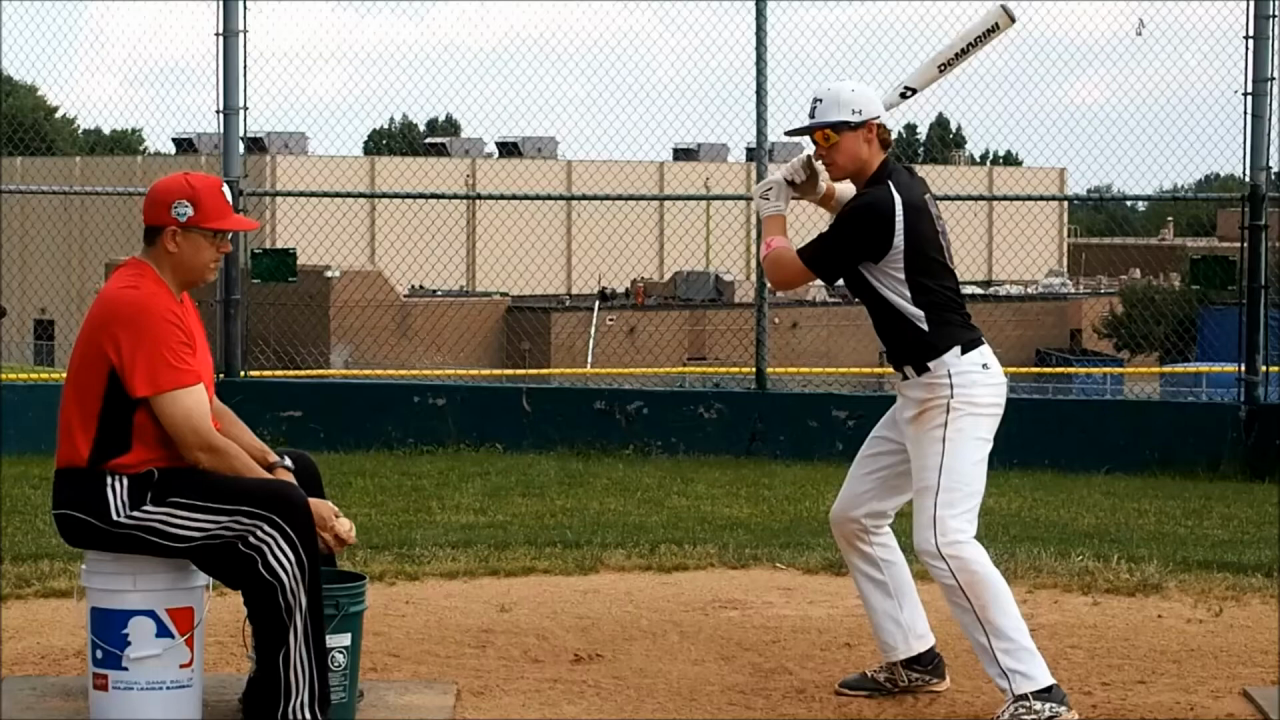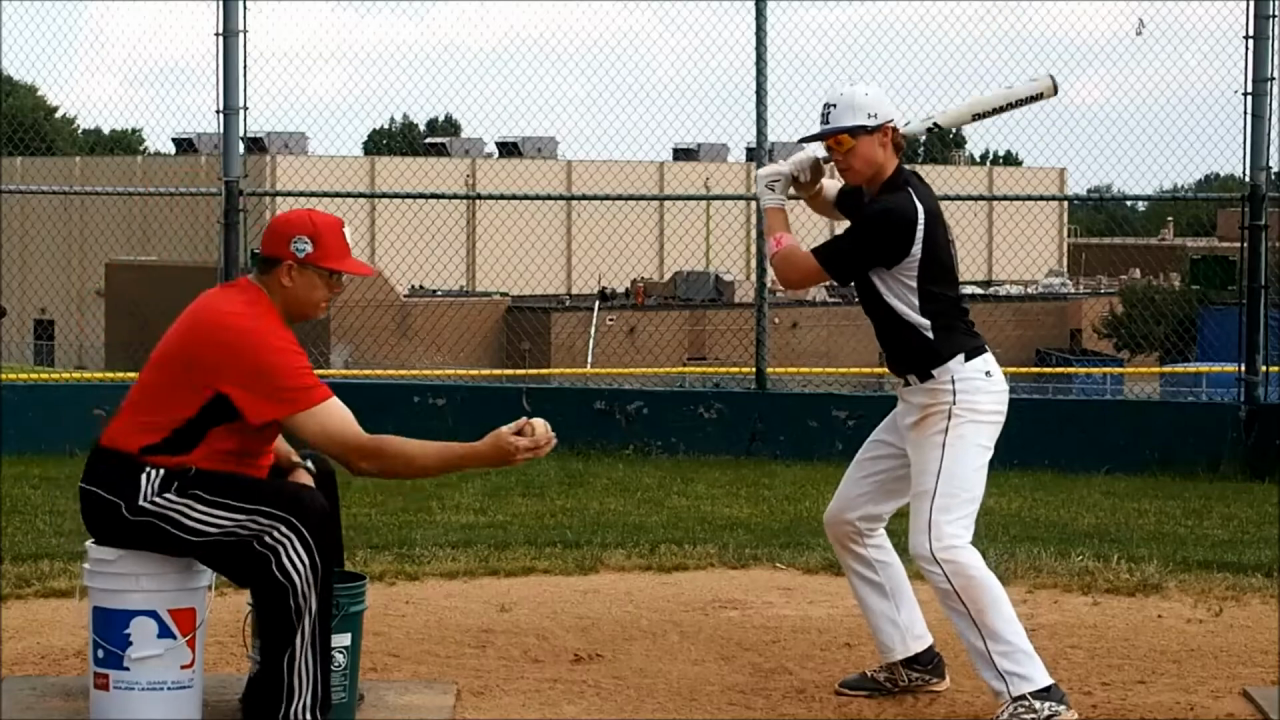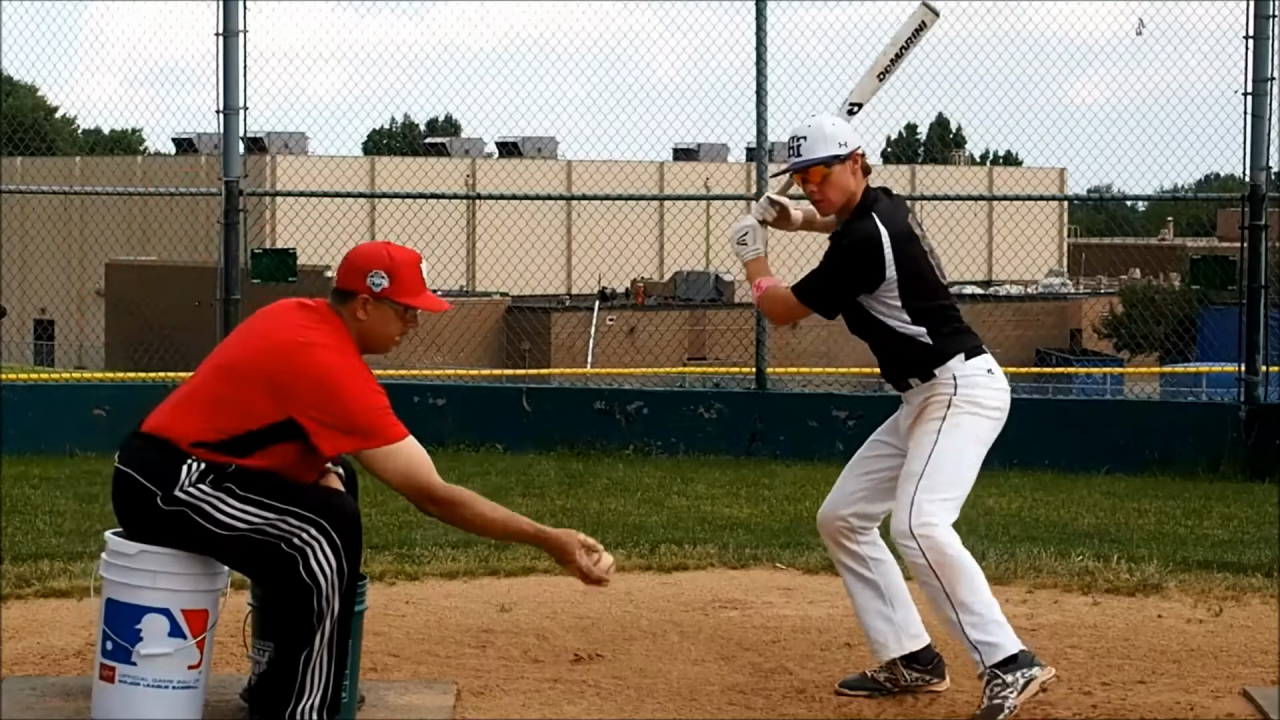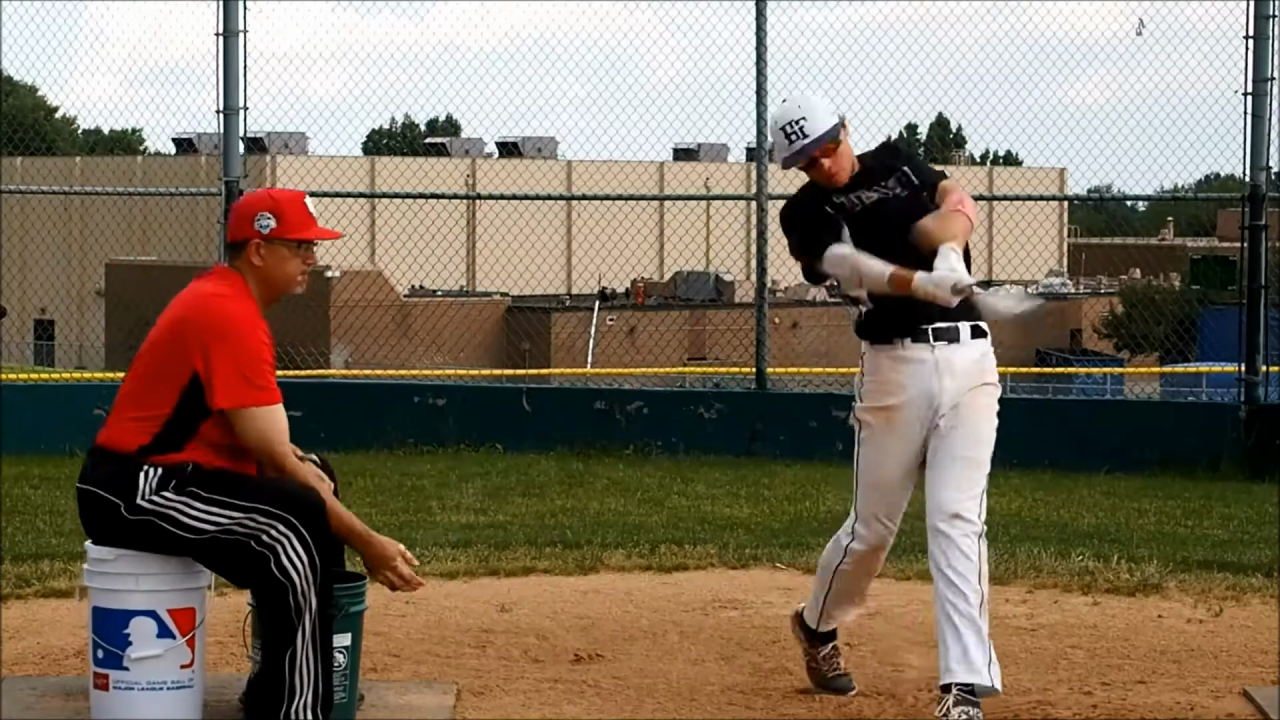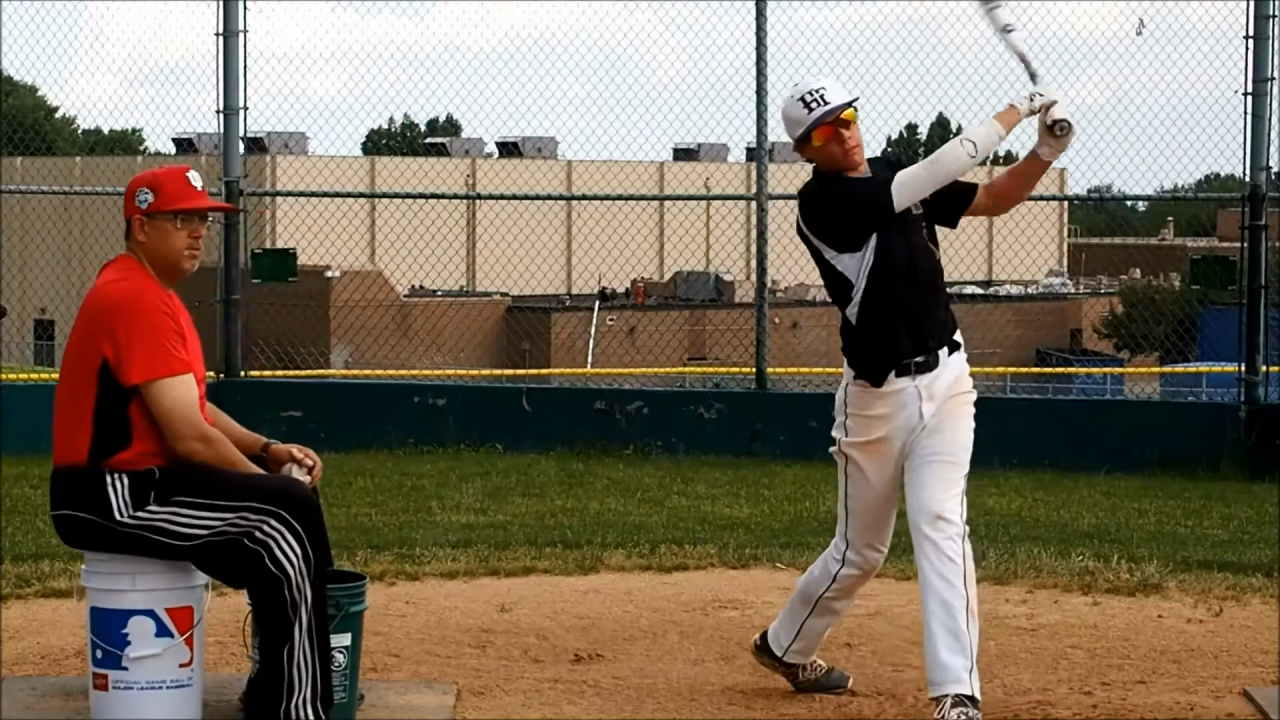
dt=0.5s
person 1, frame 1
left shoulder: (881, 206)
right shoulder: (895, 184)
left elbow: (783, 274)
right elbow: (852, 203)
left wrist: (770, 209)
right wrist: (812, 187)
left hip: (953, 383)
right hip: (924, 387)
left knee: (943, 538)
right knee: (854, 516)
right ankle: (914, 659)
person 1, frame 2
left shoulder: (898, 211)
right shoulder: (885, 194)
left elbow: (793, 273)
right elbow: (836, 203)
left wrist: (771, 202)
right wrist: (806, 182)
left hip: (957, 392)
right hip: (923, 395)
left knee: (937, 542)
right knee: (848, 519)
right ankle: (914, 659)
person 1, frame 3
left shoulder: (864, 240)
right shoulder: (873, 209)
left elbow: (779, 311)
right elbow: (833, 219)
left wrist: (751, 252)
right wrist: (784, 214)
left hip: (962, 389)
right hip: (928, 397)
left knee: (918, 523)
right knee: (841, 518)
left ankle: (1008, 662)
right ankle: (911, 658)
person 1, frame 4
left shoulder: (898, 162)
right shoulder: (802, 213)
left elbow: (957, 206)
right elbow: (856, 270)
left wrist: (948, 255)
right wrist: (915, 282)
left hip: (965, 362)
right hip: (893, 372)
left knee: (957, 520)
right knee: (870, 529)
right ankle: (818, 626)
person 1, frame 5
left shoulder: (892, 172)
right shoulder: (821, 201)
left elbow: (992, 197)
right elbow: (943, 167)
left wrist: (1044, 152)
right wrist: (1014, 113)
left hip: (945, 378)
right hip: (876, 396)
left knee: (939, 523)
right knee: (859, 550)
right ankle: (783, 645)
person 2, frame 1
left shoulder: (166, 294)
right shoulder: (145, 306)
left elbow: (206, 407)
right elbow: (202, 447)
left wrist: (274, 464)
right wrist: (301, 507)
left hip: (142, 477)
right hip: (105, 499)
left knee: (299, 473)
right knee: (281, 518)
person 2, frame 2
left shoulder: (239, 303)
right shoulder: (255, 332)
right elbow: (361, 452)
left wrist: (291, 463)
right wrist: (483, 452)
left hip: (159, 476)
right hip: (132, 493)
left knee: (308, 489)
right knee: (294, 528)
person 2, frame 3
left shoulder: (298, 315)
right shoulder: (334, 368)
right elbow: (430, 496)
left wrist: (320, 469)
right wrist: (547, 540)
left hip: (176, 471)
right hip: (165, 487)
left knee: (328, 490)
right knee: (330, 527)
person 2, frame 4
left shoulder: (220, 294)
right shoulder: (233, 318)
left elbow: (233, 417)
right elbow: (277, 463)
left wrist: (302, 467)
right wrist: (367, 543)
left hip: (152, 476)
right hip: (131, 492)
left knee: (311, 492)
right knee: (302, 522)
person 2, frame 5
left shoulder: (151, 292)
right shoulder: (136, 300)
left elbow: (192, 406)
right elbow: (191, 439)
left wrist: (267, 449)
right wrist: (268, 481)
left hip: (134, 481)
right hip: (106, 497)
left knee: (293, 495)
right knee: (288, 514)
